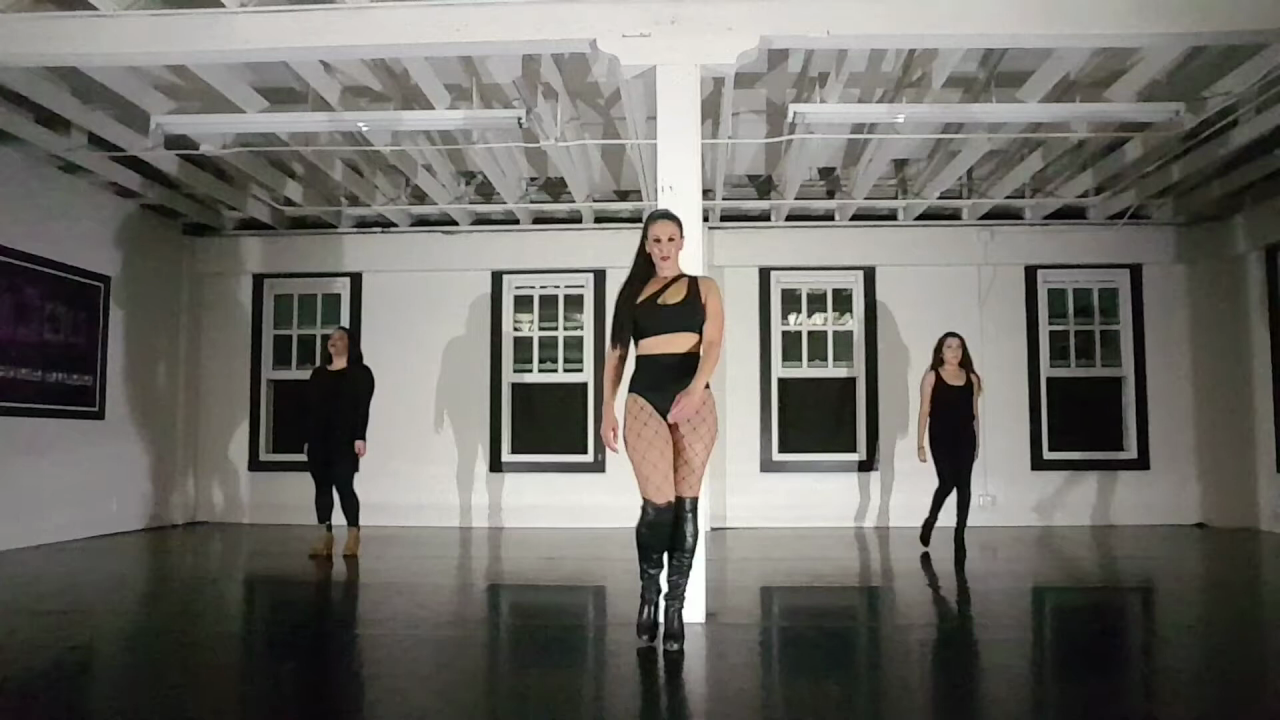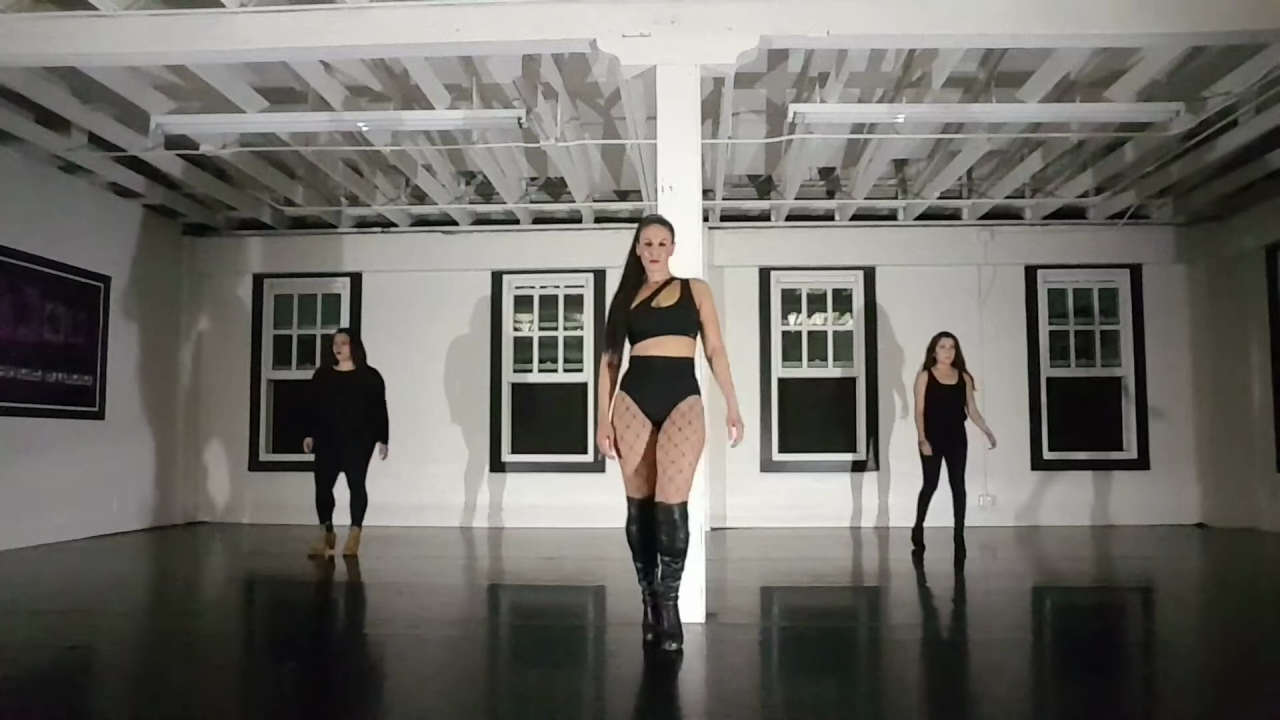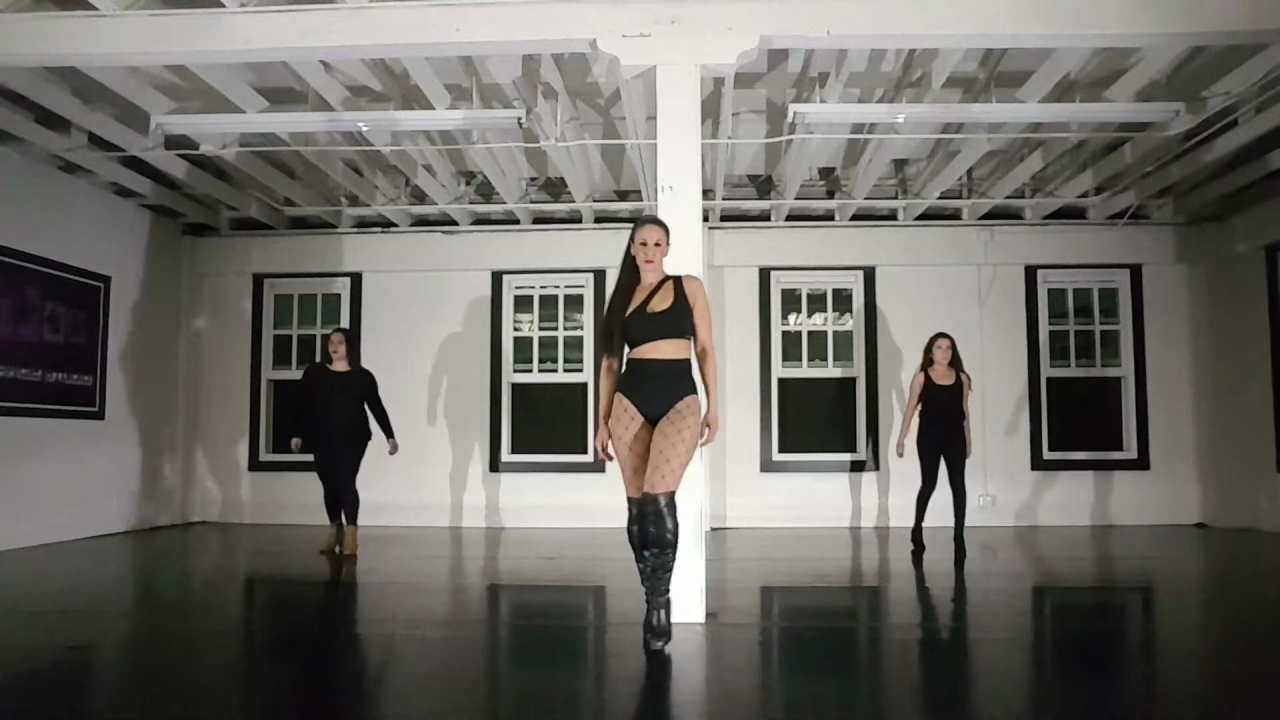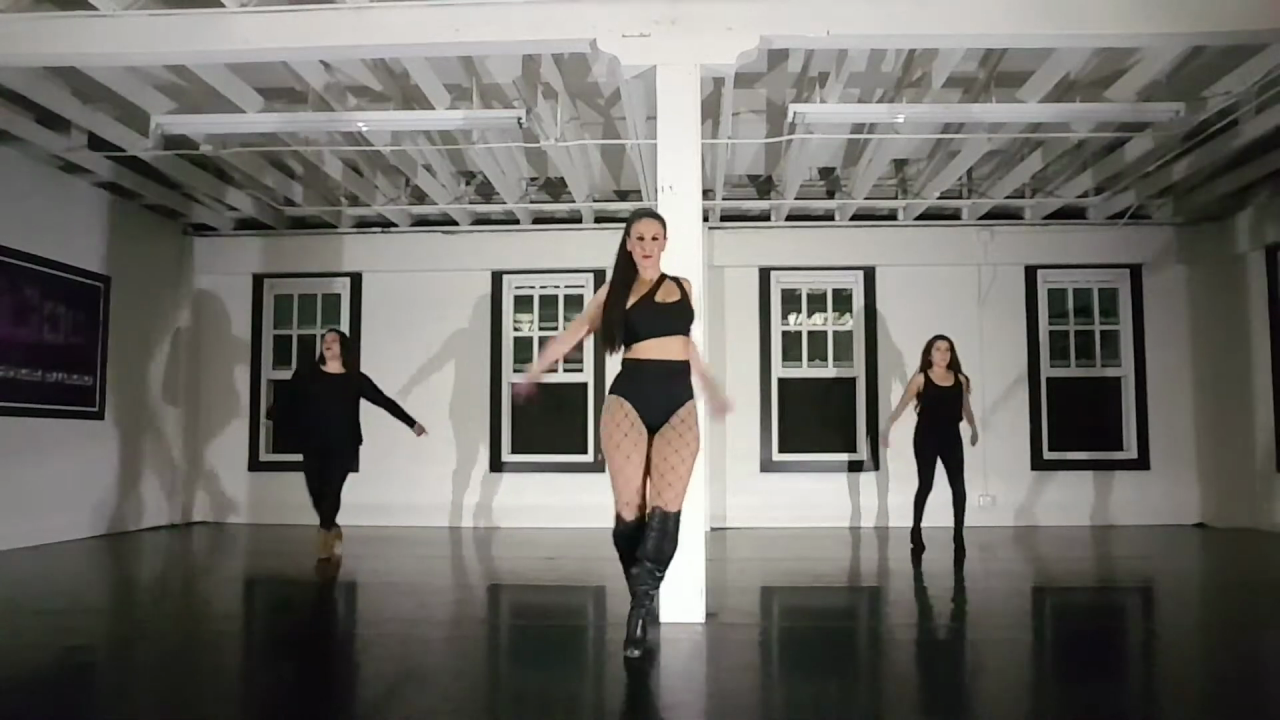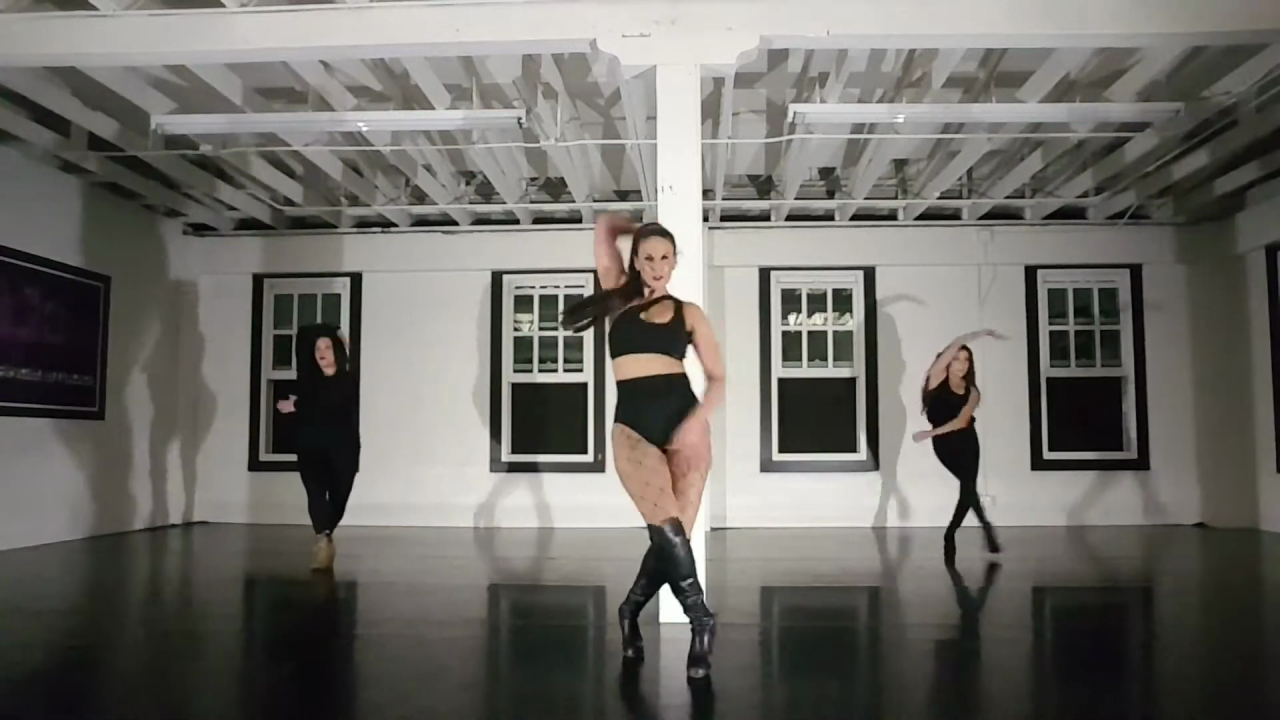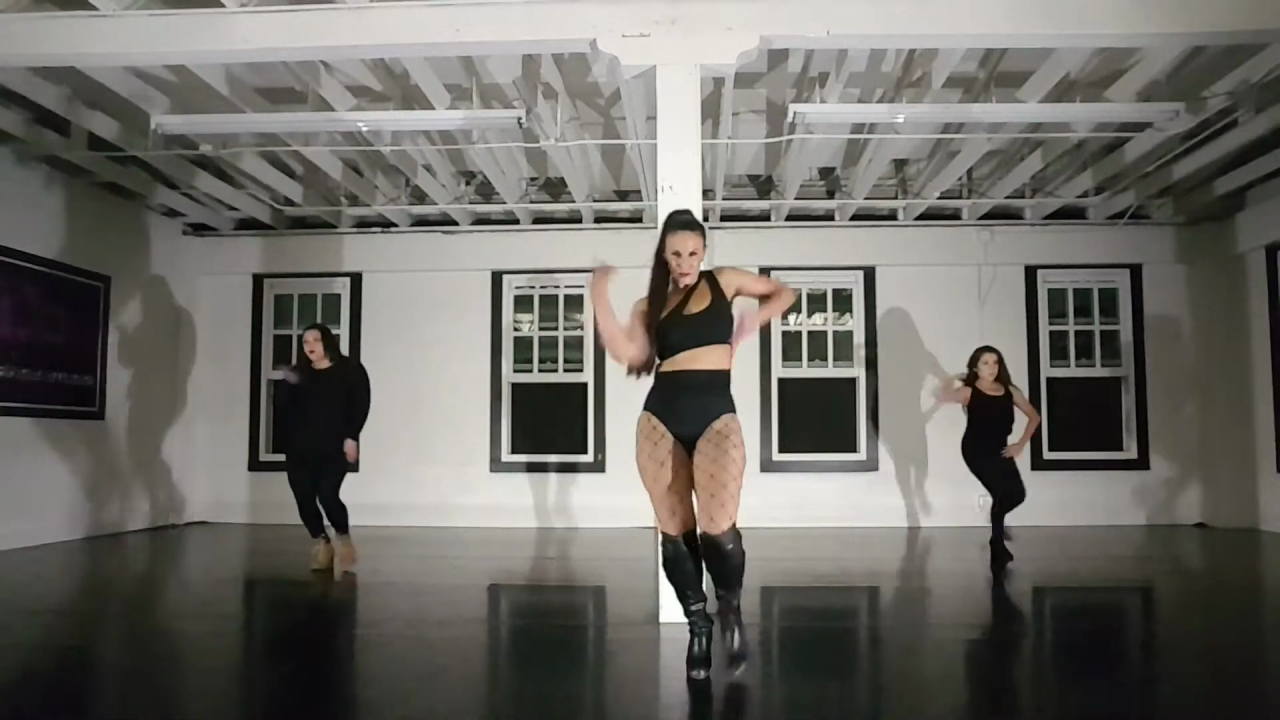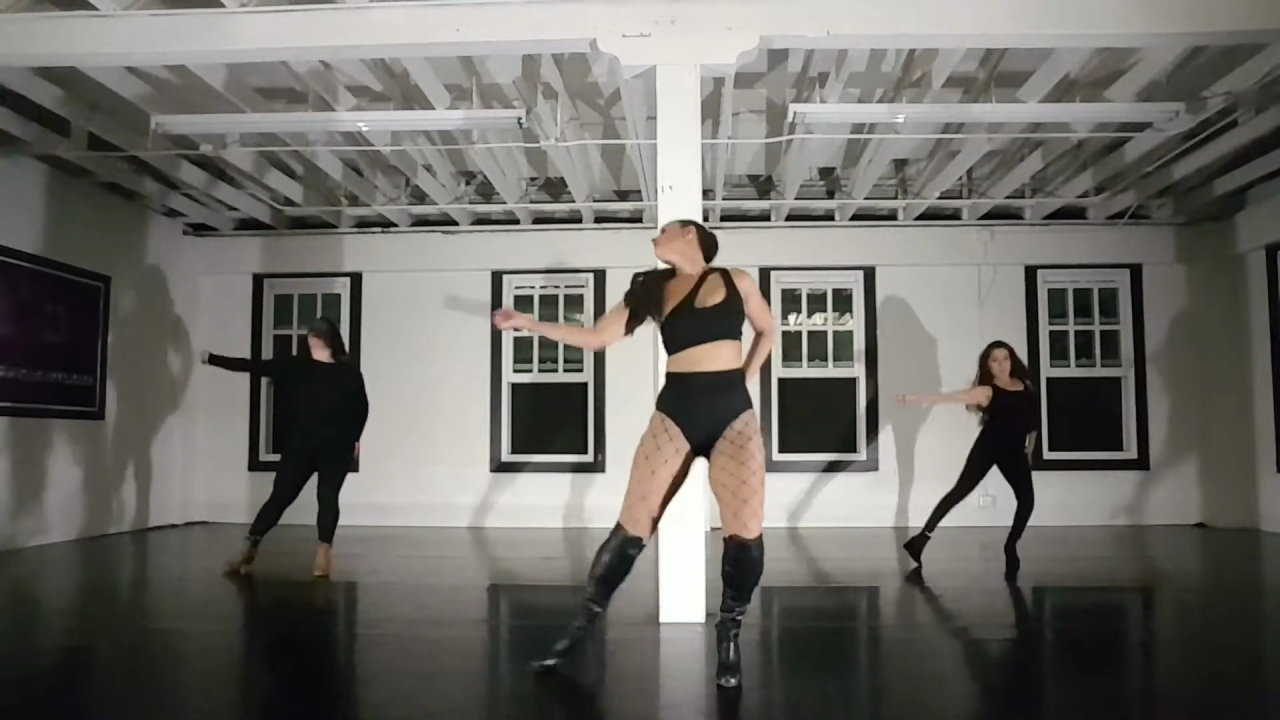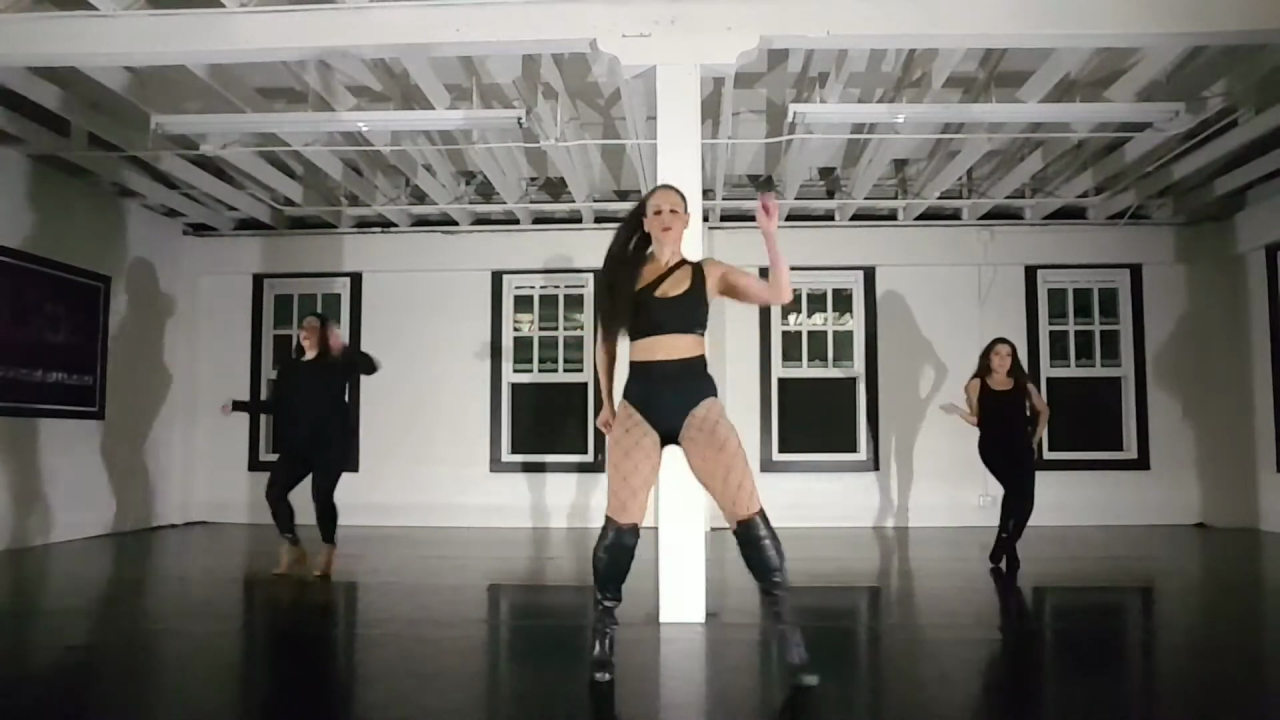
dt=0.5s
person 1, frame 1
left shoulder: (703, 287)
right shoulder: (632, 291)
left elbow: (713, 343)
right elbow: (616, 353)
left wrist: (693, 390)
right wrist: (607, 410)
left hip: (694, 398)
right hip: (645, 397)
left knee: (685, 504)
right knee: (658, 502)
left ankle: (674, 607)
right ankle: (648, 593)
person 1, frame 2
left shoulder: (695, 289)
right shoulder: (626, 295)
left elbow: (715, 350)
right elbow: (610, 359)
left wrist: (732, 406)
right wrist: (603, 418)
left hip: (682, 399)
right hip: (634, 399)
left knee: (672, 504)
right knee: (639, 504)
left ankle: (670, 604)
right ankle: (651, 600)
person 1, frame 3
left shoulder: (689, 287)
right shoulder: (621, 296)
left elbow: (705, 348)
right elbow: (610, 362)
left wrist: (713, 405)
right wrist: (602, 423)
left hip: (679, 398)
right hip: (631, 399)
left knee: (659, 495)
right knee: (638, 504)
left ankle: (658, 601)
right ankle: (654, 598)
person 1, frame 4
left shoulder: (683, 286)
right shoulder: (614, 291)
right elbow: (573, 334)
left wrist: (712, 388)
right wrist: (532, 374)
left hip: (678, 404)
right hip: (628, 400)
left knee: (667, 510)
right knee: (630, 512)
left ankle: (641, 606)
right ankle: (638, 588)
person 1, frame 5
left shoulder: (688, 312)
right shoulder: (618, 292)
left elbow: (716, 375)
right elbow: (603, 228)
left wrist: (698, 420)
right wrist: (637, 230)
left hip: (682, 421)
right hip: (632, 424)
left knee: (674, 532)
right knee: (665, 525)
left ankle: (630, 610)
right ankle: (700, 622)
person 1, frame 6
left shoulder: (724, 281)
right shoulder: (650, 305)
left elbow: (783, 293)
right elbow: (625, 352)
left wrist: (755, 320)
right wrist: (599, 294)
left hip: (716, 414)
right hip: (661, 416)
left knee: (718, 528)
right knee: (675, 533)
left ankle: (731, 616)
right ankle: (698, 623)
person 1, frame 7
left shoulder: (735, 281)
right shoulder: (650, 289)
left elbow: (767, 331)
right elbow: (594, 338)
left wrist: (742, 375)
right wrist: (535, 325)
left hip: (733, 413)
right hip: (675, 414)
left knee: (746, 532)
right knee: (632, 529)
left ankle: (728, 631)
right ankle: (584, 624)
person 1, frame 8
left shoulder: (706, 272)
right shoulder: (624, 271)
left elbow: (780, 294)
right elbow: (606, 334)
left wrist: (769, 233)
right wrist: (606, 400)
left hip: (697, 400)
right hip: (639, 402)
left knee: (747, 512)
right knee: (621, 521)
left ankle: (786, 629)
right ankle: (604, 628)
person 2, frame 1
left shoulder: (360, 373)
right shoulder: (318, 374)
left elbow: (363, 407)
right elbow: (312, 408)
left wrist: (360, 437)
right wrist: (308, 439)
left hip: (345, 440)
right hip: (319, 440)
left knee: (343, 485)
right knee: (322, 486)
left ankle: (353, 535)
right ankle: (326, 535)
person 2, frame 2
left shoulder: (369, 376)
right shoulder: (322, 374)
left elbow: (380, 410)
right elbow: (315, 406)
left wrist: (382, 440)
right wrist: (310, 434)
left hip: (359, 440)
right hip: (327, 439)
left knee: (356, 484)
right knee: (322, 486)
left ankle: (354, 535)
right ankle: (327, 535)
person 2, frame 3
left shoulder: (362, 376)
right shoulder: (314, 372)
left elbow: (376, 407)
right elbow: (304, 405)
left wrist: (390, 436)
right wrist: (298, 434)
left hip: (352, 439)
right hip: (322, 439)
left knee: (346, 482)
right knee: (329, 485)
left ankle: (351, 533)
right ankle: (336, 532)
person 2, frame 4
left shoulder: (356, 379)
right shoulder: (306, 373)
left elbow: (384, 401)
right elbow: (288, 398)
left wrist: (412, 423)
right wrist: (273, 416)
left hip: (343, 443)
right hip: (313, 443)
left knee: (332, 489)
right knee: (316, 490)
left ankle: (325, 534)
right ankle: (332, 529)
person 2, frame 5
left shoulder: (346, 380)
right shoulder: (310, 373)
left elbow: (333, 405)
right elbow: (303, 334)
left wrist: (296, 405)
right wrist: (333, 332)
left hip: (342, 449)
right hip: (310, 447)
left knee: (338, 499)
right knee: (316, 494)
left ankle: (324, 539)
right ankle: (324, 541)
person 2, frame 6
left shoulder: (350, 370)
right shoulder: (301, 374)
left elbow: (362, 405)
right elbow: (287, 407)
left wrist: (352, 437)
right wrist: (289, 382)
left hip: (334, 447)
right hip: (300, 447)
left knee: (327, 496)
right knee: (304, 498)
left ankle: (344, 539)
right ankle: (322, 544)
person 2, frame 7
left shoulder: (347, 372)
right shoulder: (294, 366)
left elbow: (361, 406)
right elbow: (252, 367)
left wrist: (355, 436)
right wrist: (214, 360)
left hip: (336, 446)
right hip: (299, 444)
left knee: (327, 498)
right knee: (280, 496)
left ankle: (324, 553)
right ankle: (249, 549)
person 2, frame 8
left shoulder: (335, 362)
right shoulder: (289, 369)
left elbow: (368, 366)
right elbow: (272, 405)
left wrist: (342, 349)
right wrist: (238, 405)
left hip: (331, 442)
right hip: (296, 443)
left knee: (322, 495)
right knee: (275, 491)
left ankle: (327, 551)
right ankle: (292, 548)
person 3, frame 1
left shoulder: (971, 378)
right shoulder: (932, 377)
left elbow: (974, 413)
right elbow: (924, 412)
left wrist: (975, 442)
right wrist: (921, 443)
left hip: (965, 438)
right hip: (941, 438)
left knee: (964, 486)
right knee: (947, 483)
left ankle: (960, 535)
right ankle: (930, 521)
person 3, frame 2
left shoulder: (964, 378)
right shoulder: (925, 377)
left elbow: (972, 410)
right elbow: (919, 410)
left wrist: (987, 432)
right wrist: (922, 438)
left hip: (956, 437)
right hip: (933, 437)
left knee: (958, 485)
right knee: (930, 484)
left ankle: (959, 536)
right ankle: (918, 529)
person 3, frame 3
left shoulder: (961, 378)
right shoulder: (921, 377)
left elbow: (964, 411)
right elbow: (911, 409)
left wrist: (968, 439)
right wrist: (901, 439)
left hip: (955, 437)
right hip: (929, 437)
left knee: (958, 485)
right knee: (929, 484)
left ankle: (959, 536)
right ankle: (917, 529)
person 3, frame 4
left shoulder: (960, 379)
right shoulder: (920, 379)
left elbow: (965, 406)
right elbow: (903, 404)
left wrist: (974, 429)
right wrist: (887, 428)
left hip: (951, 437)
right hip: (926, 437)
left knee: (958, 485)
right knee: (925, 484)
left ankle: (958, 536)
right ankle: (916, 531)
person 3, frame 5
left shoulder: (971, 391)
right shoulder: (937, 377)
left elbow: (962, 420)
right elbow: (954, 346)
left wrist: (931, 432)
right wrist: (984, 333)
left hip: (967, 442)
right hip: (943, 442)
left knee: (967, 488)
right knee: (968, 483)
left ankle: (950, 534)
right ankle: (986, 529)
person 3, frame 6
left shoulder: (1010, 391)
right shoulder: (968, 391)
left elbow: (1034, 416)
right elbow: (944, 395)
left wrist: (1021, 444)
right wrist: (964, 379)
left hip: (1000, 451)
right hip: (975, 450)
left knee: (1018, 494)
right knee: (1002, 494)
left ankle: (998, 528)
right ankle: (997, 543)
person 3, frame 7
left shoulder: (1025, 385)
right shoulder: (987, 391)
left elbow: (1030, 417)
right elbow: (951, 397)
left wrist: (1031, 444)
right wrist: (916, 399)
left hip: (1016, 450)
right hip: (989, 446)
left knee: (1027, 501)
right knee: (961, 490)
left ankle: (1011, 548)
right ankle: (922, 536)
person 3, frame 8
left shoulder: (1023, 385)
right shoulder: (977, 384)
left elbow: (1043, 410)
right elbow: (976, 419)
left wrist: (1036, 437)
right wrist: (957, 411)
left hip: (1021, 447)
right hip: (992, 446)
left knee: (1026, 499)
right knee: (1013, 489)
left ankle: (1009, 544)
right ankle: (1003, 536)
